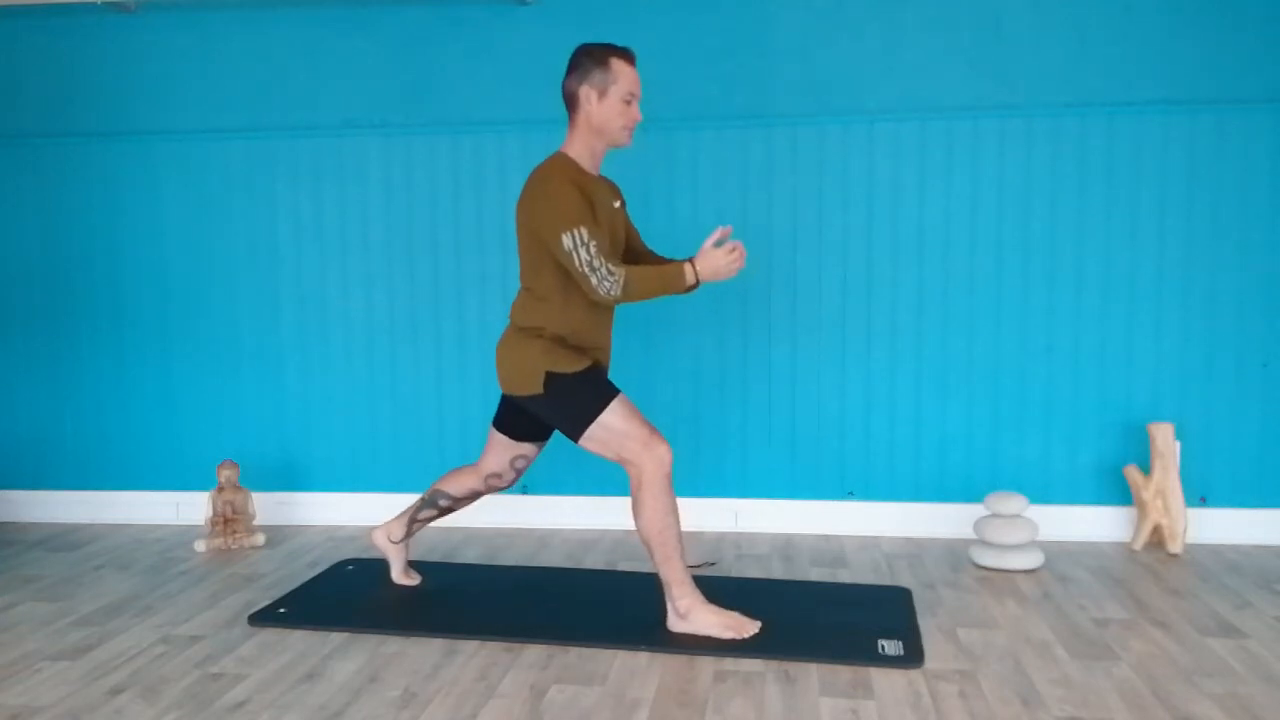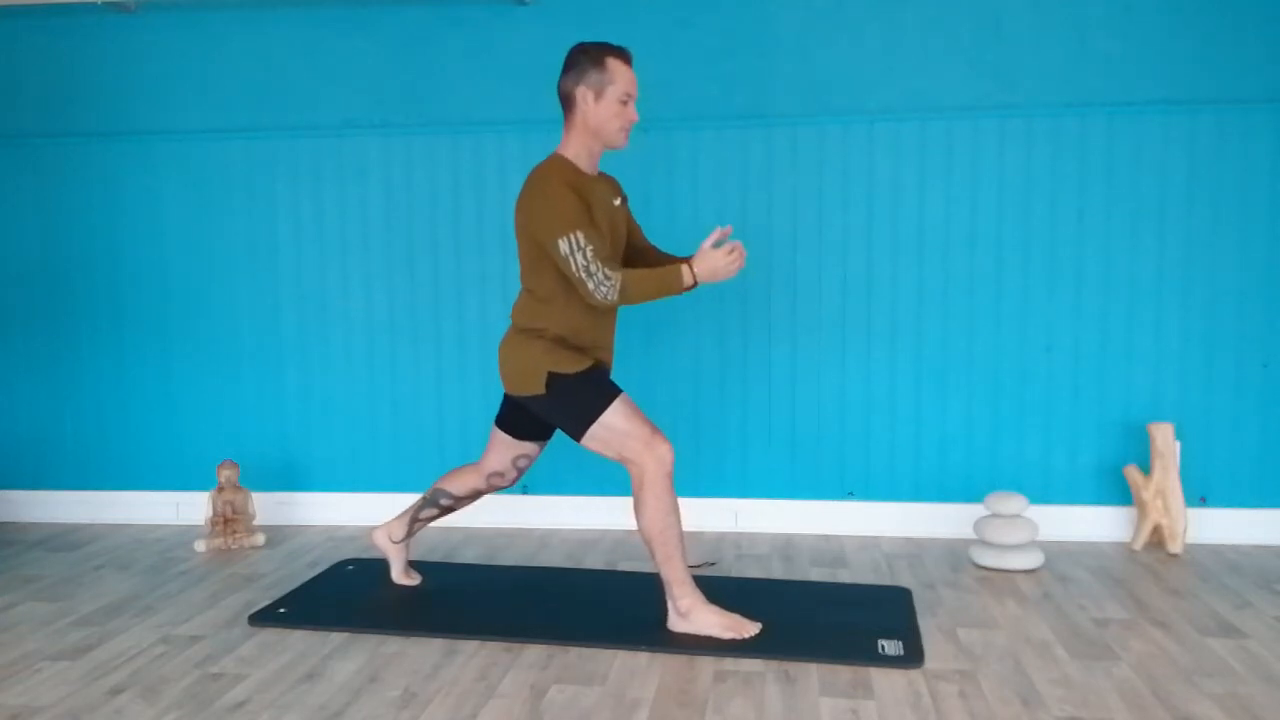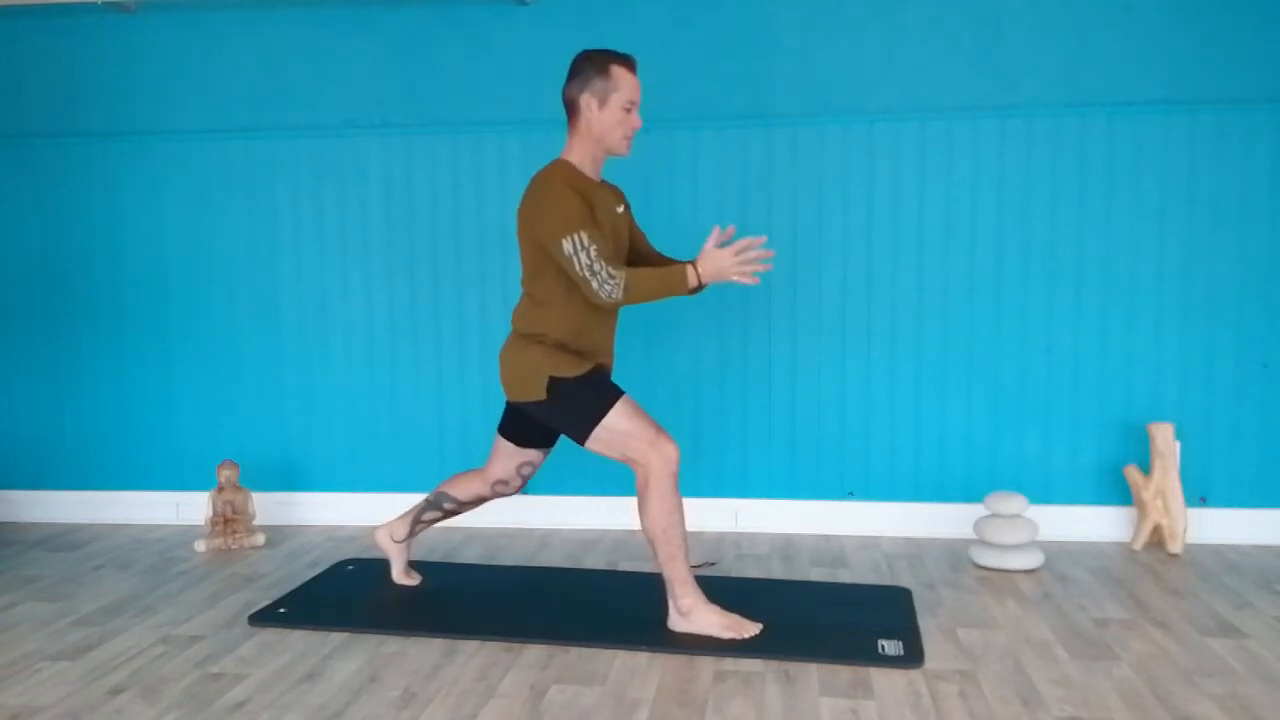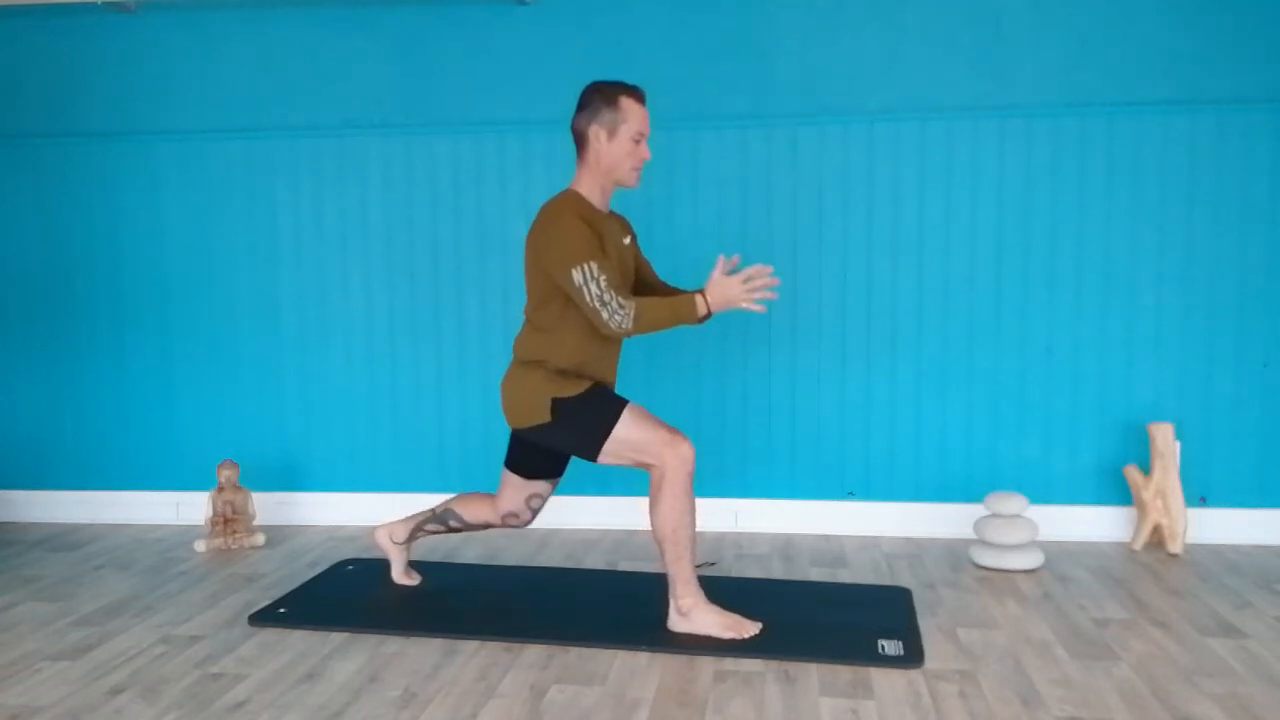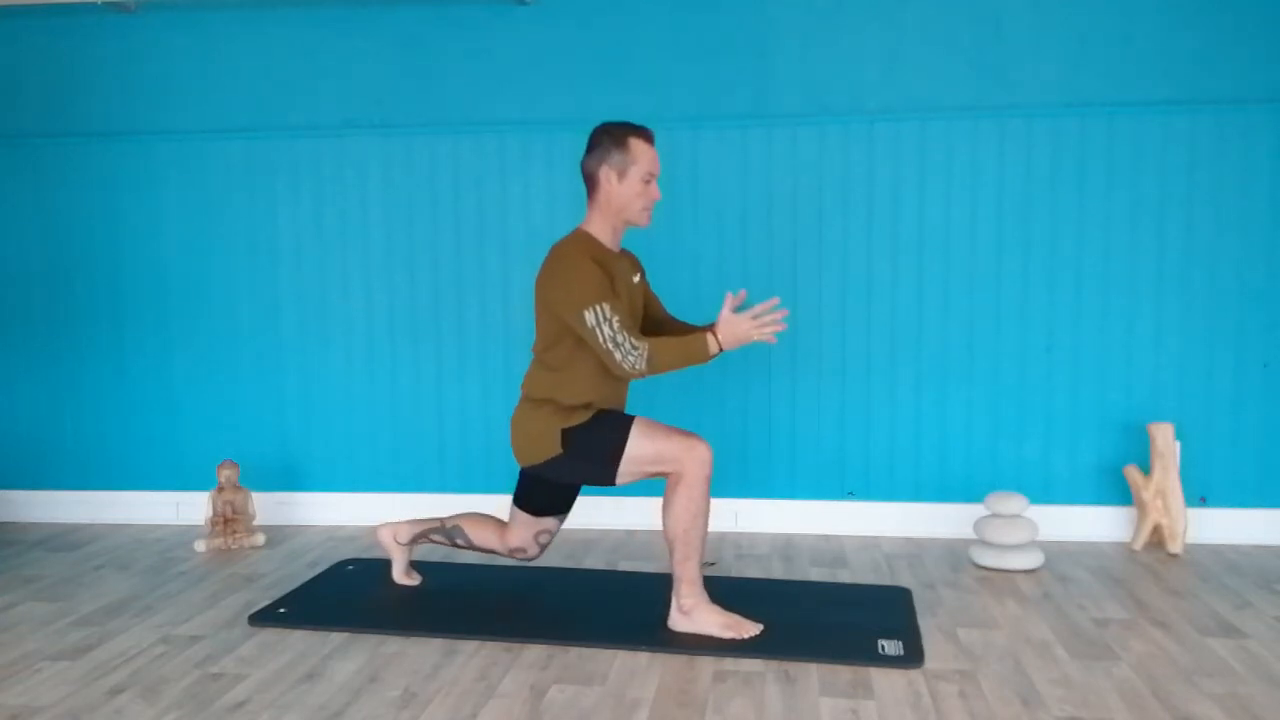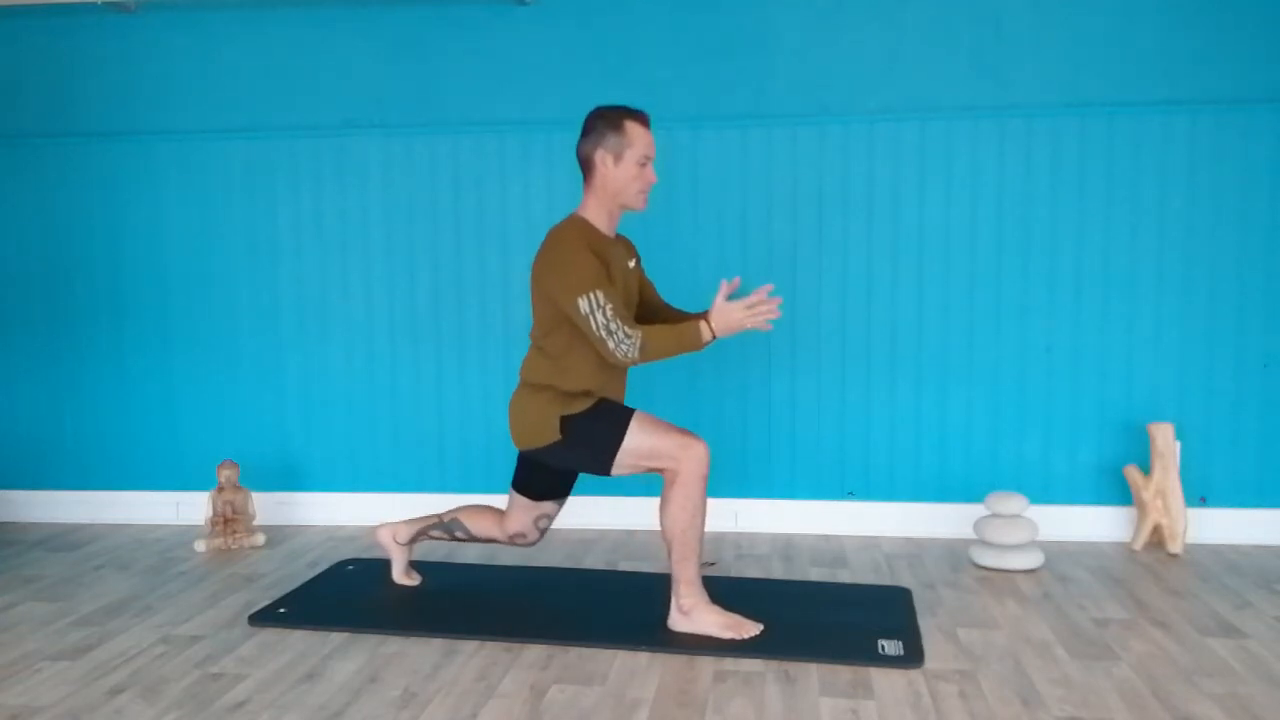
dt=0.4s
person 1, frame 1
left shoulder: (603, 191)
right shoulder: (555, 187)
left elbow: (638, 262)
right elbow: (605, 282)
left wrist: (696, 264)
right wrist: (695, 272)
left hip: (552, 360)
right hip: (545, 361)
left knee: (494, 473)
right knee: (651, 455)
left ankle: (396, 532)
right ankle: (685, 607)
person 1, frame 2
left shoulder: (605, 190)
right shoulder: (551, 189)
left elbow: (641, 258)
right elbow: (601, 286)
left wrist: (700, 262)
right wrist: (693, 273)
left hip: (553, 359)
right hip: (547, 361)
left knee: (495, 472)
right knee: (653, 454)
left ankle: (396, 533)
right ankle: (686, 606)
person 1, frame 3
left shoulder: (607, 197)
right shoulder: (554, 193)
left elbow: (645, 263)
right elbow: (606, 285)
left wrist: (707, 267)
right wrist: (699, 273)
left hip: (555, 364)
right hip: (547, 366)
left knee: (500, 479)
right knee: (658, 453)
left ankle: (398, 532)
right ankle: (686, 606)
person 1, frame 4
left shoulder: (614, 227)
right shoulder: (563, 224)
left elbow: (652, 295)
right elbow: (615, 315)
left wrist: (710, 297)
right wrist: (706, 303)
left hip: (556, 390)
right hip: (548, 391)
left knee: (510, 512)
right knee: (674, 453)
left ankle: (399, 534)
right ankle: (687, 606)
person 1, frame 5
left shoulder: (624, 265)
right shoulder: (574, 265)
left elbow: (662, 330)
right elbow: (628, 358)
left wrist: (715, 330)
right wrist: (717, 341)
left hip: (564, 427)
right hip: (556, 427)
left knee: (519, 545)
right knee: (691, 456)
left ankle: (401, 535)
right ankle: (689, 605)
person 1, frame 6
left shoulder: (620, 250)
right shoulder: (569, 250)
left elbow: (656, 316)
right elbow: (621, 345)
left wrist: (712, 318)
right wrist: (710, 328)
left hip: (563, 412)
right hip: (557, 413)
left knee: (517, 530)
right knee: (688, 455)
left ankle: (402, 535)
right ankle: (689, 606)
